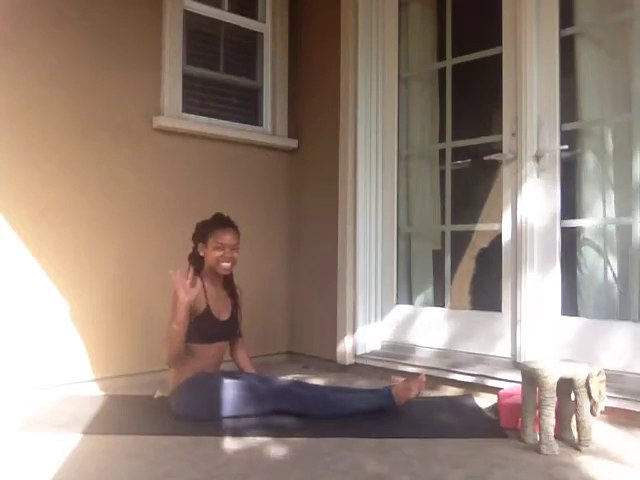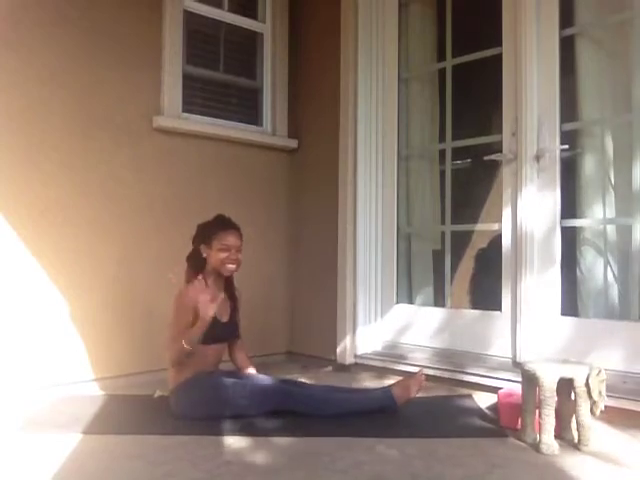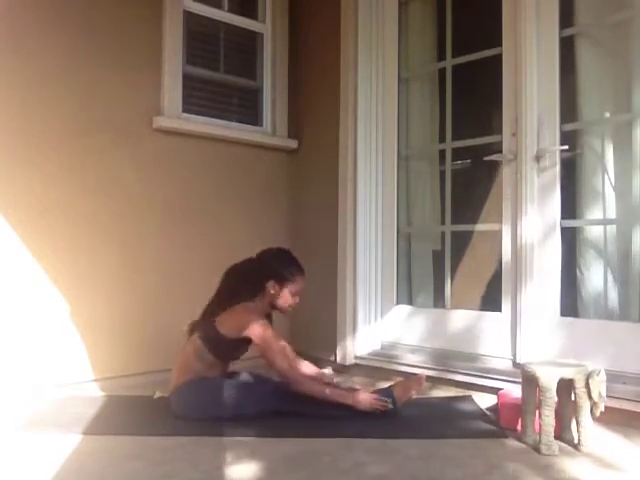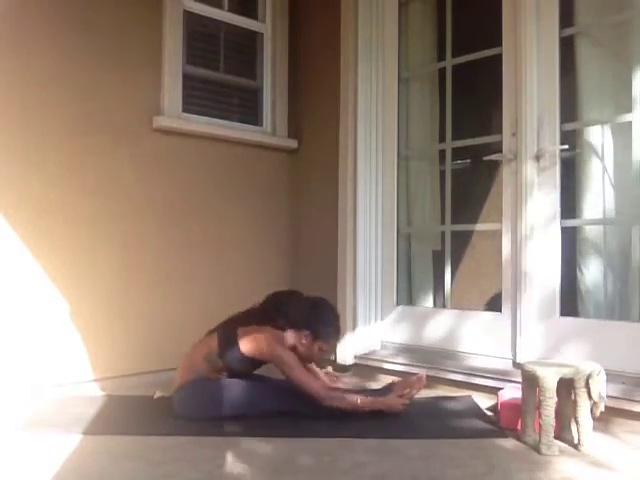
dt=0.7s
person 1, frame 1
left shoulder: (233, 293)
right shoulder: (191, 290)
right elbow: (171, 358)
left wrist: (259, 383)
right wrist: (182, 306)
left hip: (213, 382)
right hip: (191, 392)
left knee: (286, 387)
right knee: (282, 395)
left ankle: (384, 395)
right ankle: (388, 397)
person 1, frame 2
left shoulder: (230, 293)
right shoulder: (194, 292)
left elbow: (236, 346)
right elbow: (174, 358)
left wrist: (259, 383)
right wrist: (203, 319)
left hip: (211, 383)
right hip: (190, 393)
left knee: (284, 388)
right knee: (282, 395)
left ankle: (383, 395)
right ankle: (387, 398)
person 1, frame 3
left shoulder: (256, 312)
right shoulder: (250, 318)
left elbow: (294, 363)
right elbow: (293, 378)
left wrist: (341, 387)
right wrist: (352, 398)
left hip: (207, 385)
right hip: (192, 394)
left knee: (281, 391)
right knee: (283, 397)
left ankle: (386, 396)
right ankle: (387, 399)
person 1, frame 4
left shoulder: (283, 334)
right shoulder: (272, 344)
left elbow: (324, 383)
right elbow: (326, 398)
left wrist: (378, 394)
right wrist: (379, 402)
left hip: (212, 384)
right hip: (194, 394)
left knee: (291, 391)
right knee: (285, 399)
